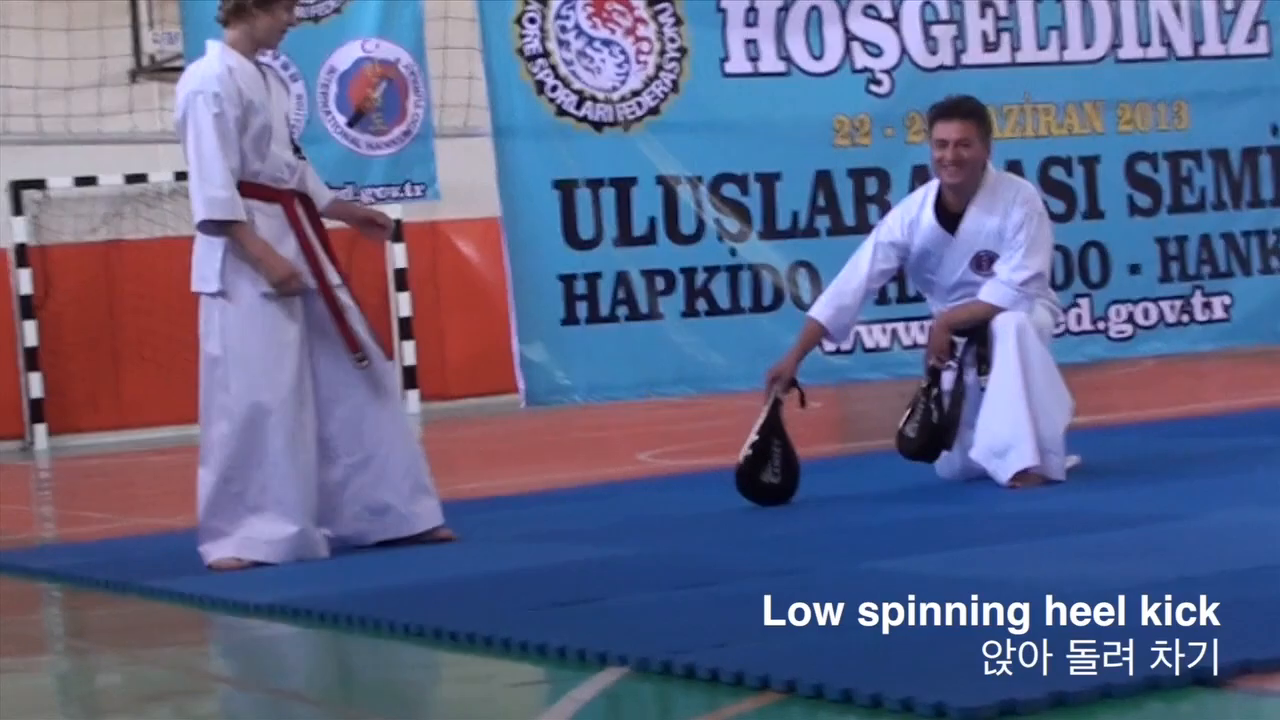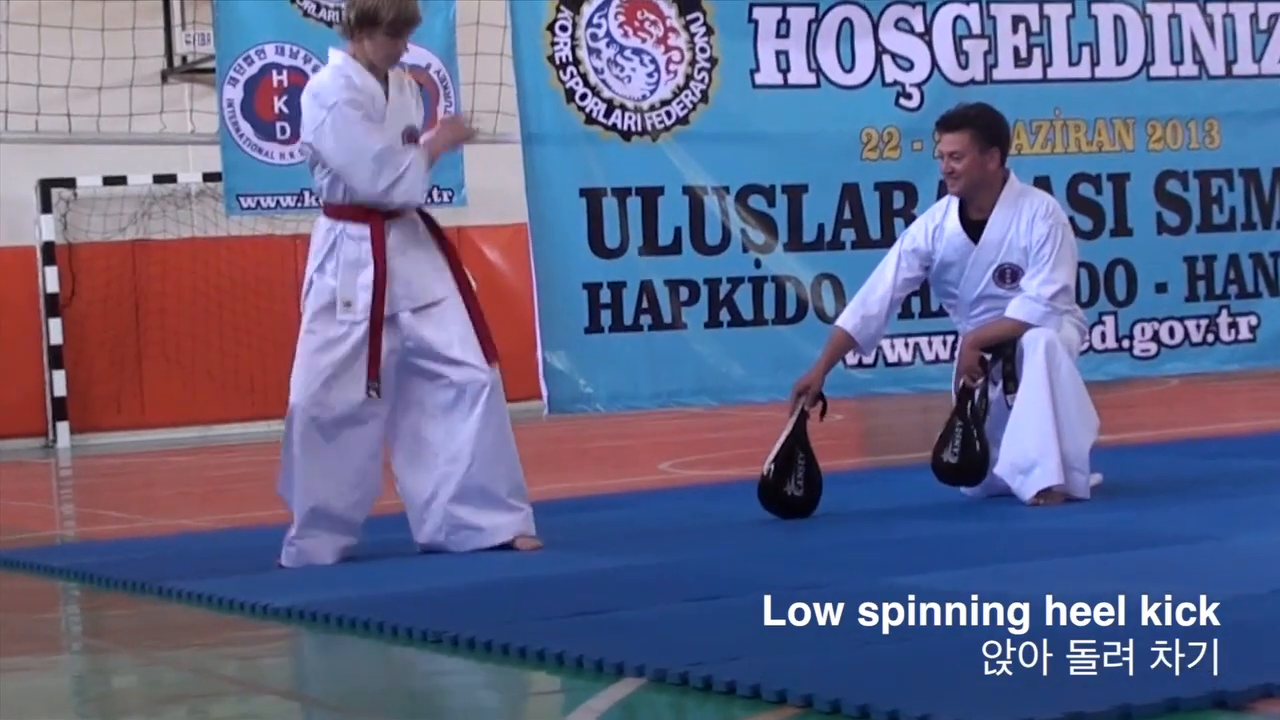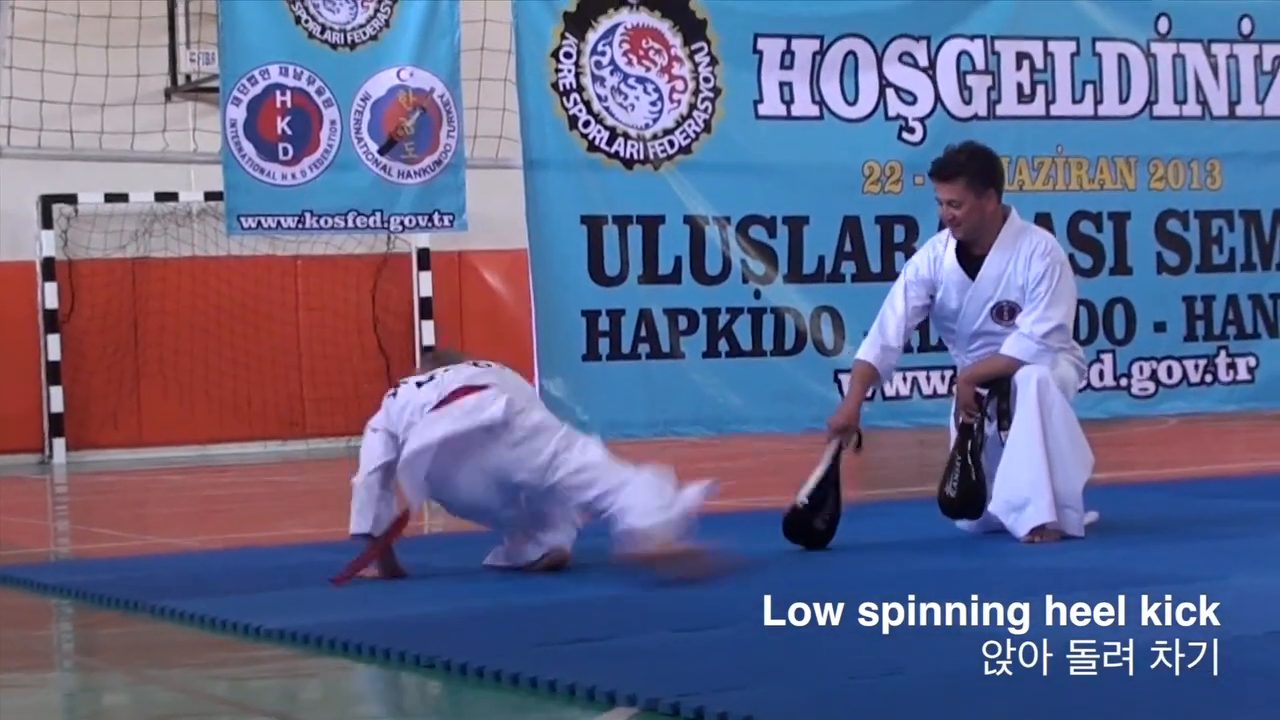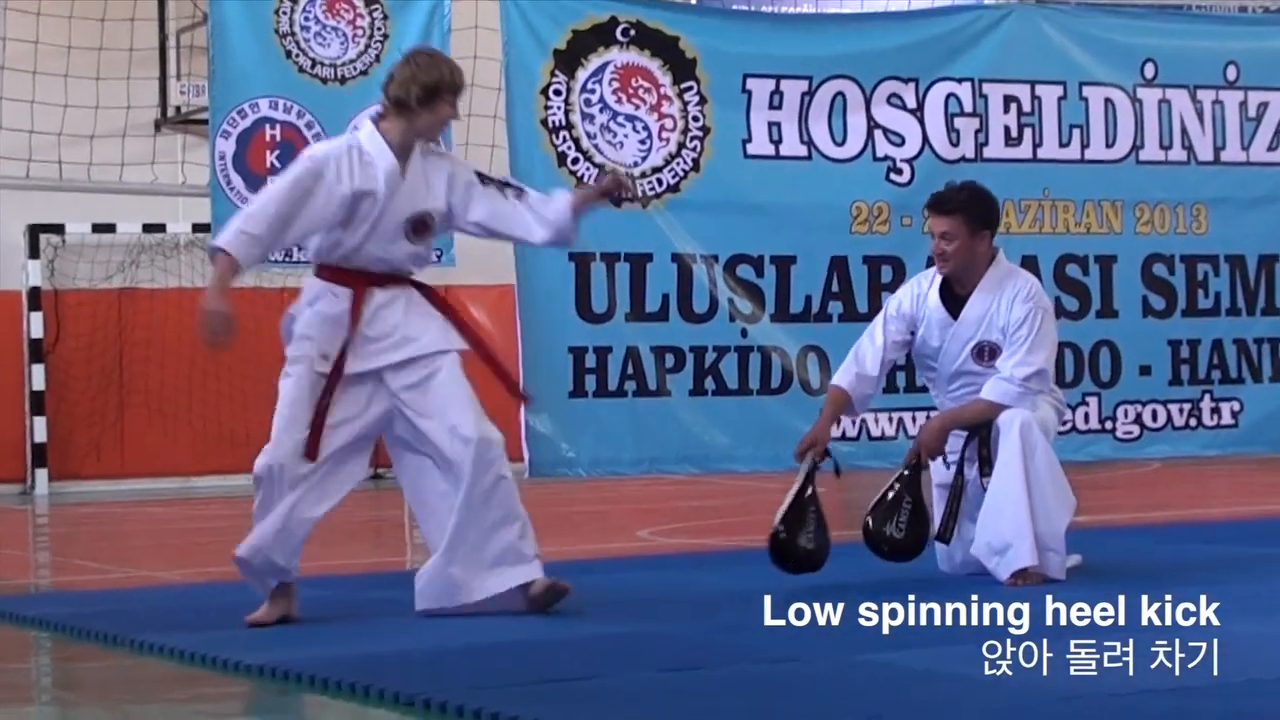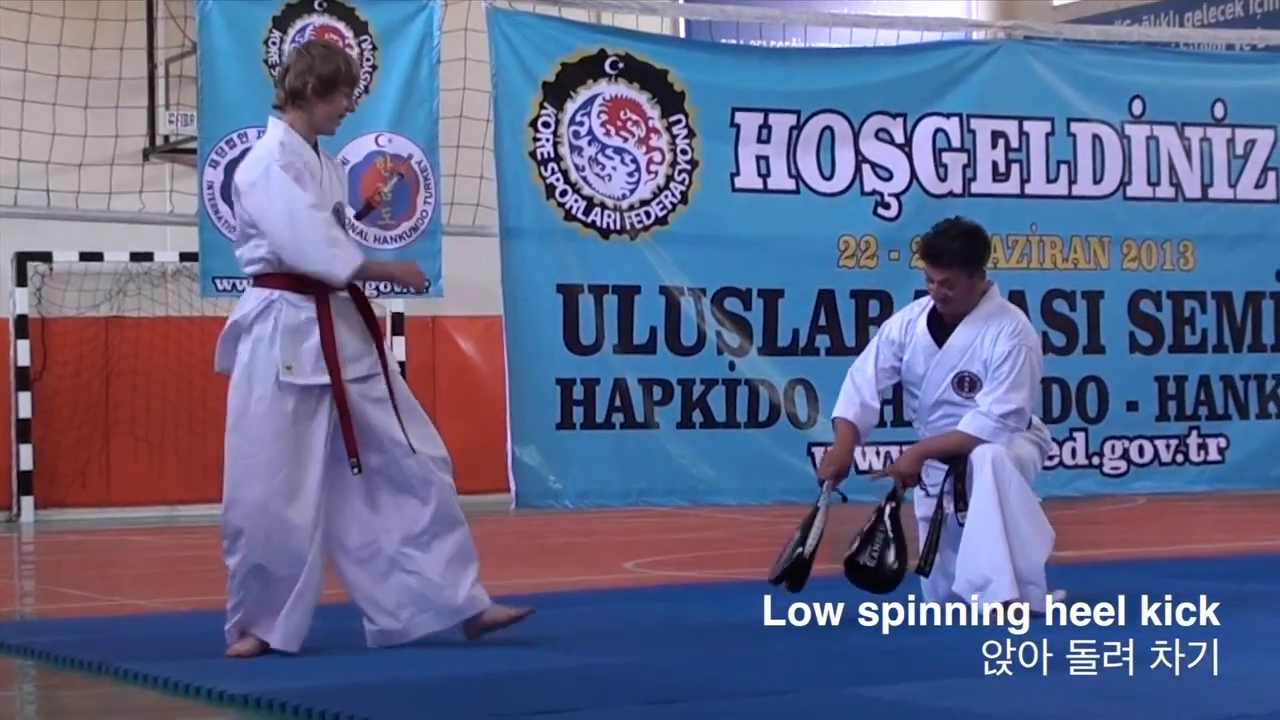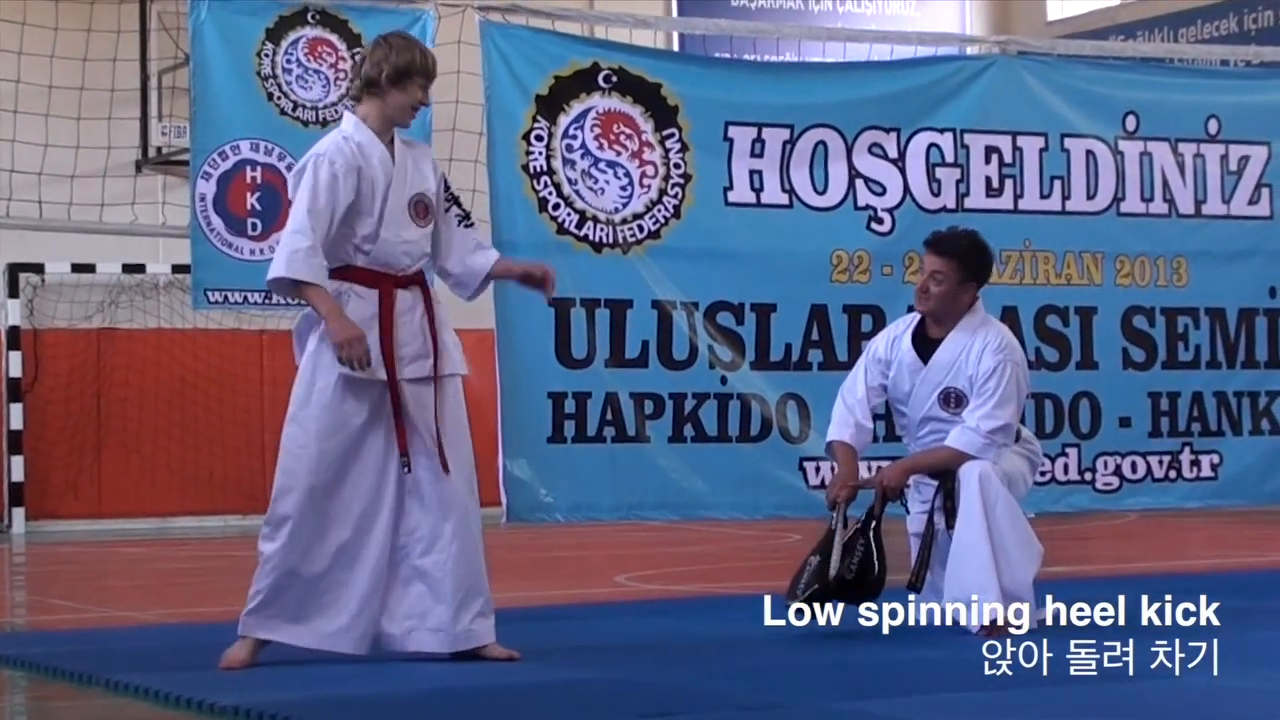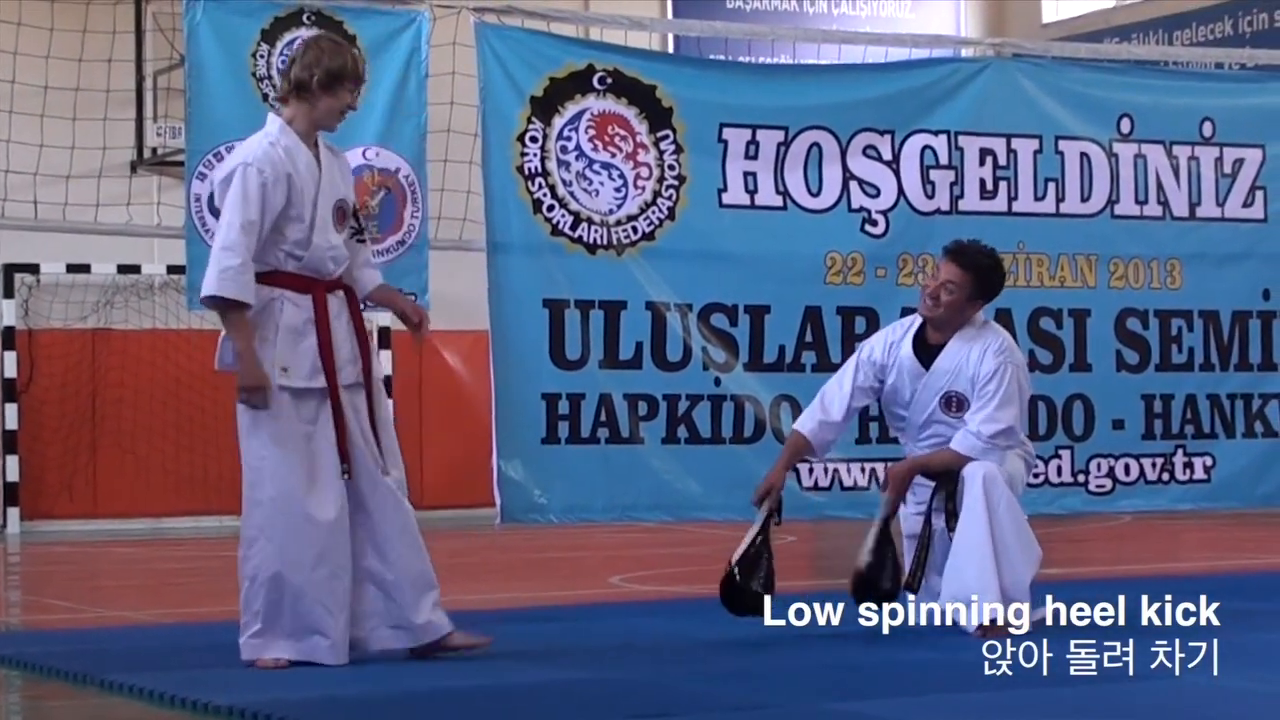
dt=0.7s
person 1, frame 1
left shoulder: (266, 80)
right shoulder: (210, 81)
right elbow: (212, 183)
left wrist: (350, 213)
right wrist: (262, 254)
left hip: (295, 243)
right hip: (247, 252)
left knee: (356, 378)
right knee: (253, 392)
left ankle: (388, 512)
right ankle: (244, 534)
person 1, frame 2
left shoulder: (403, 88)
right shoulder: (328, 93)
right elbow: (379, 172)
right wrist: (432, 141)
left hip: (410, 249)
right hip: (346, 257)
left knee: (468, 379)
right knee: (322, 401)
left ankle: (494, 521)
right ankle: (321, 536)
person 1, frame 3
left shoulder: (394, 404)
right shoulder: (495, 372)
left elbow: (372, 482)
left wrist: (384, 560)
left hip: (433, 451)
right hip: (494, 418)
right ankle: (653, 535)
person 1, frame 4
left shoulder: (445, 171)
right shoulder: (335, 159)
left elbow: (521, 212)
right elbow: (259, 219)
left wrist: (590, 195)
right wrist: (218, 291)
left hip: (406, 322)
right hip: (331, 320)
left knee: (466, 445)
right knee: (290, 460)
left ankle: (515, 575)
right ankle: (278, 590)
person 1, frame 5
left shoulder: (322, 162)
right shoulder: (269, 162)
right elbow: (319, 249)
right wrist: (394, 272)
left hip: (338, 330)
right hip: (283, 335)
left knee: (415, 463)
right knee: (266, 493)
left ankle: (458, 602)
right ankle: (255, 625)
person 1, frame 6
left shoulder: (421, 160)
right shoulder: (337, 156)
left elbow: (451, 244)
right elbow: (300, 248)
left wrist: (513, 269)
right wrist: (335, 318)
left hip: (417, 329)
right hip: (352, 328)
left knee: (443, 483)
right knee: (313, 485)
left ankle: (457, 626)
right ankle: (263, 627)
person 1, frame 7
left shoulder: (335, 164)
right shoulder: (260, 160)
right elbow: (230, 263)
left wrist: (395, 301)
right wrist: (245, 354)
left hip: (340, 334)
right hip: (281, 336)
left knee: (375, 482)
right knee: (284, 495)
left ankle: (419, 623)
right ankle: (278, 637)
person 2, frame 1
left shoulder: (1018, 199)
right shoulder: (912, 214)
left elbow: (1018, 289)
right elbow: (851, 286)
left wrist: (946, 322)
right wrist: (794, 357)
left hip: (1018, 318)
right hip: (955, 337)
left knee: (1012, 326)
right knee: (955, 466)
left ankle: (1031, 457)
person 2, frame 2
left shoulder: (1039, 213)
right shoulder: (934, 225)
left elbow: (1045, 303)
right elbow: (876, 298)
left wrist: (974, 340)
right wrist: (821, 368)
left hip: (1044, 332)
right hip: (980, 350)
left knee: (1041, 345)
right knee: (979, 481)
left ankle: (1054, 475)
person 2, frame 3
left shoulder: (1037, 250)
right shoulder: (932, 257)
left elbow: (1041, 342)
right elbow: (886, 331)
left wrist: (968, 376)
right wrist: (853, 401)
left hip: (1041, 371)
right hip: (977, 388)
left knee: (1035, 382)
right knee: (975, 518)
left ankle: (1048, 513)
person 2, frame 4
left shoulder: (1022, 294)
right shoulder: (916, 294)
left elbow: (1019, 385)
right elbow: (866, 362)
left wrist: (942, 422)
right wrist: (826, 422)
left hip: (1021, 413)
right hip: (957, 434)
left knee: (1016, 425)
right knee: (959, 562)
left ankle: (1030, 556)
person 2, frame 5
left shoulder: (1010, 331)
right shoulder: (909, 322)
left elbow: (1000, 422)
right elbow: (862, 383)
left wrist: (920, 451)
right wrist: (843, 446)
left hip: (1006, 446)
right hip: (937, 466)
left knee: (987, 461)
right knee: (943, 594)
left ankle: (1012, 590)
person 2, frame 6
left shoulder: (995, 347)
right shoulder: (894, 339)
left elbow: (984, 437)
right elbow: (852, 405)
left wrist: (906, 466)
right wrist: (847, 468)
left hip: (997, 460)
right hip: (930, 480)
left knee: (975, 476)
right knee: (938, 608)
left ankle: (1001, 604)
person 2, frame 7
left shoulder: (996, 350)
right shoulder: (891, 342)
left elbow: (987, 440)
right elbow: (831, 405)
left wrist: (911, 466)
right wrist: (782, 467)
left hip: (990, 463)
right hip: (923, 483)
left knee: (981, 478)
left ankle: (996, 605)
